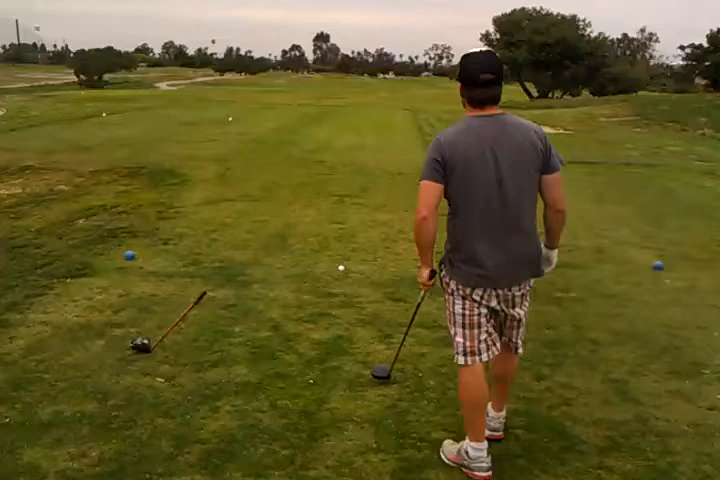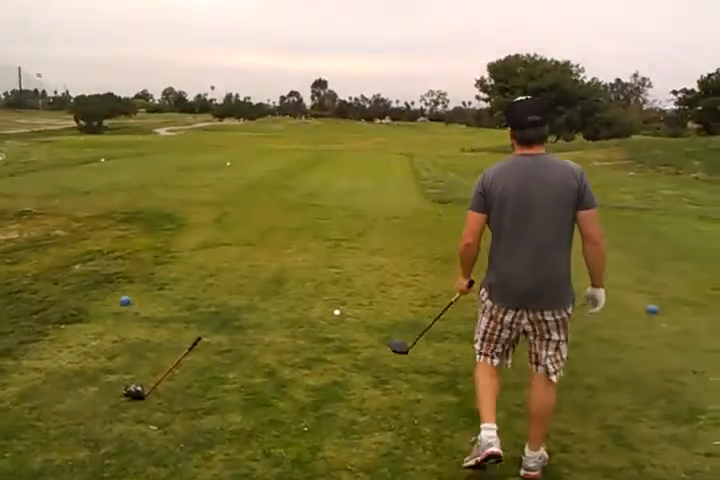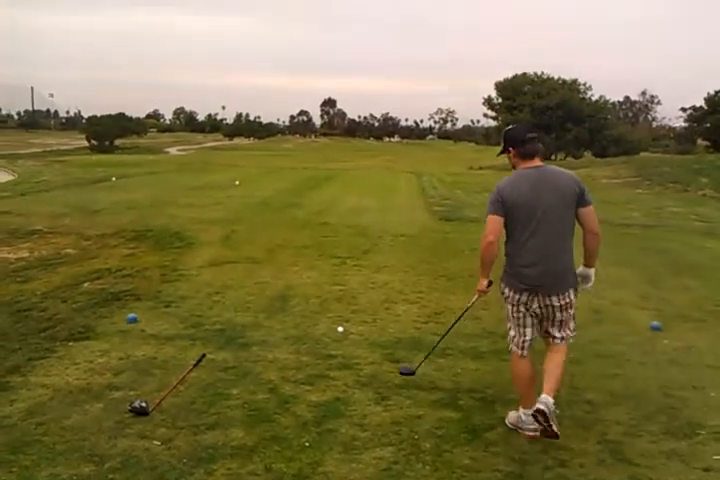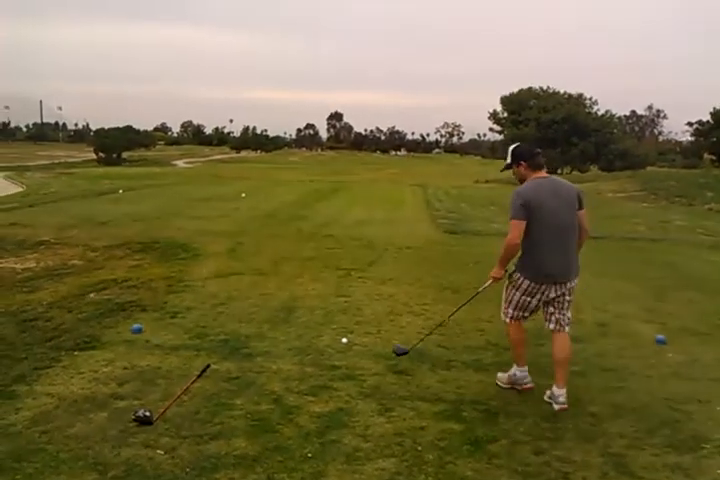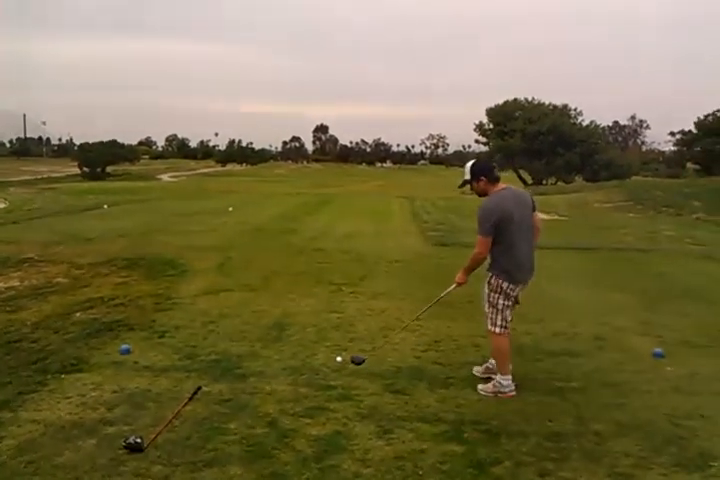
dt=0.7s
person 1, frame 1
left shoulder: (446, 143)
right shoulder: (535, 136)
left elbow: (424, 215)
right elbow: (557, 205)
left wrist: (425, 264)
right wrist: (550, 248)
left hip: (466, 273)
right hip: (520, 269)
left knee: (471, 360)
right knee: (508, 347)
right ankle: (497, 417)
person 1, frame 2
left shoulder: (491, 177)
right shoulder: (572, 175)
left elbow: (469, 239)
right elbow: (593, 238)
left wrist: (464, 275)
right wrist: (597, 285)
left hip: (500, 293)
right hip: (553, 297)
left knee: (487, 361)
right knee: (545, 376)
left ankle: (488, 435)
person 1, frame 3
left shoulder: (504, 189)
right shoulder: (571, 181)
left elbow: (490, 240)
right elbow: (593, 230)
left wrist: (483, 277)
right wrist: (589, 267)
left hip: (518, 284)
right hip: (560, 283)
left knee: (520, 350)
right knee: (558, 343)
left ankle: (526, 415)
right ankle: (546, 401)
person 1, frame 4
left shoulder: (523, 193)
right shoulder: (571, 189)
left elbow: (515, 239)
right elbow: (584, 229)
left wrist: (500, 266)
left hip: (531, 274)
right hip: (565, 274)
left knee: (513, 318)
right knee: (560, 330)
left ankle: (520, 374)
right ankle: (559, 392)
person 1, frame 5
left shoulder: (489, 207)
right shoulder: (523, 195)
left elbow: (481, 252)
right elbow: (536, 228)
left wrist: (465, 273)
left hip: (503, 275)
right hip: (524, 270)
left knee: (497, 328)
right knee: (503, 322)
left ankle: (504, 383)
right ankle: (497, 365)
